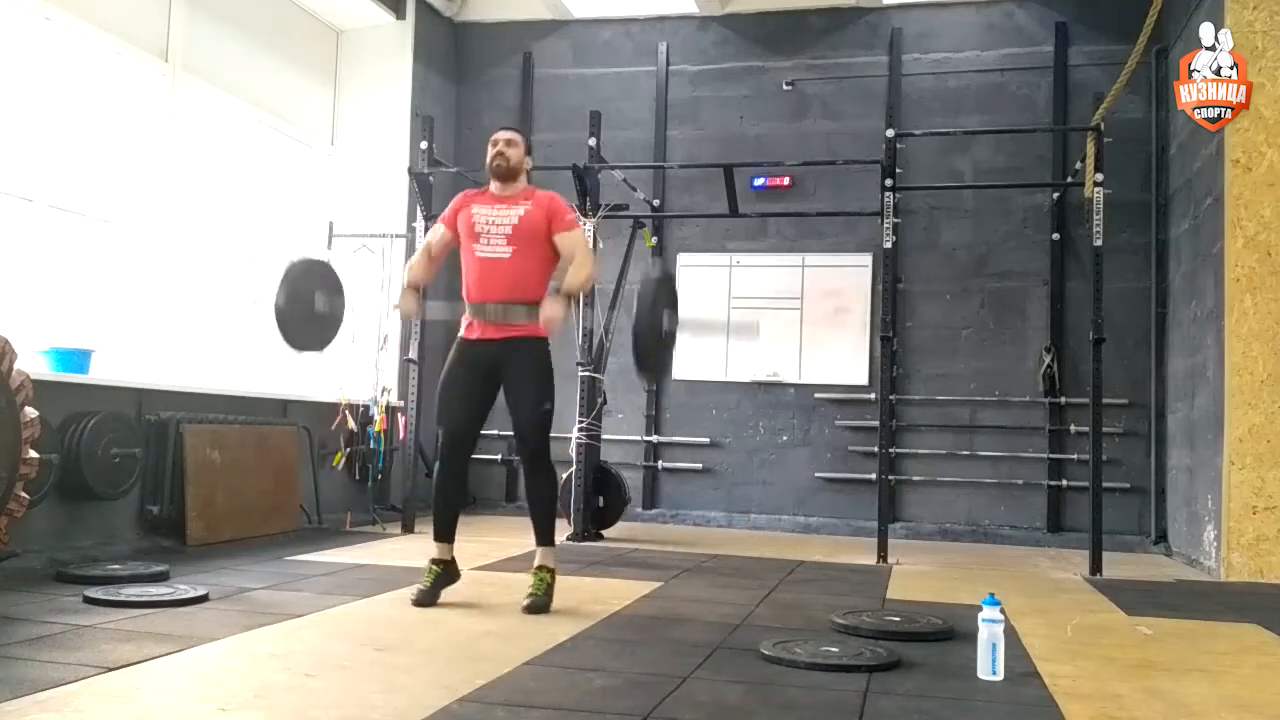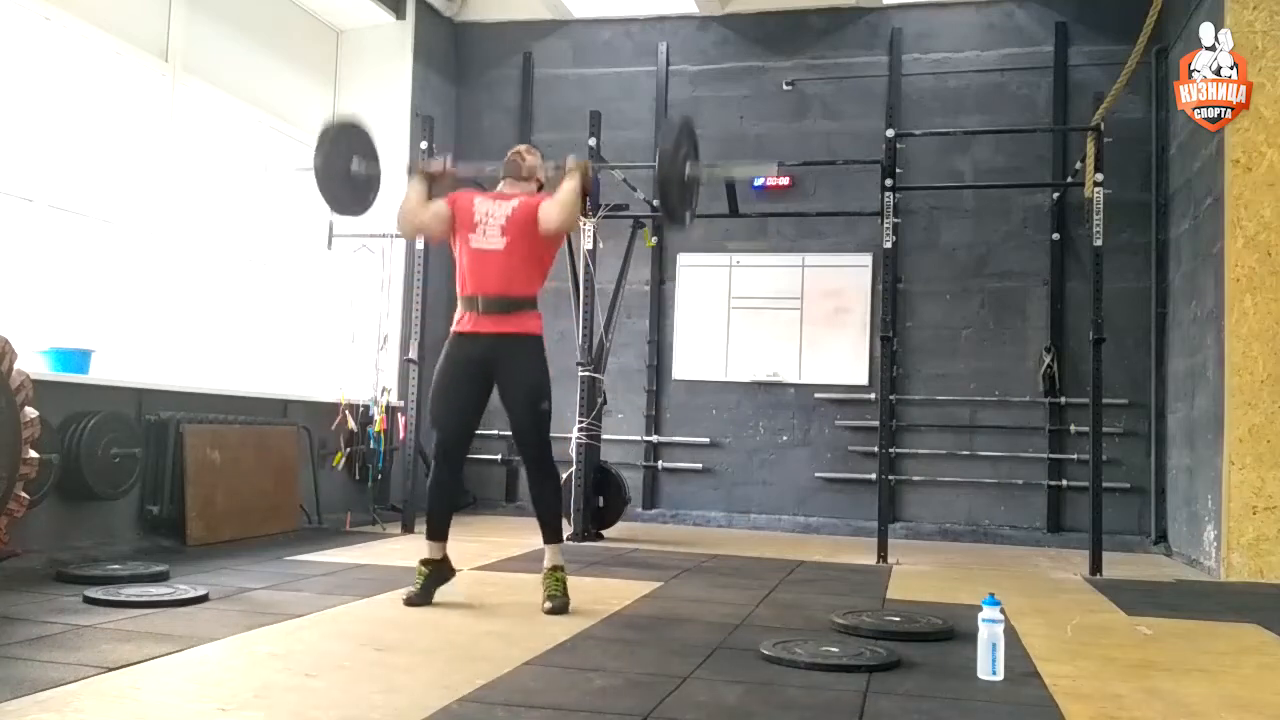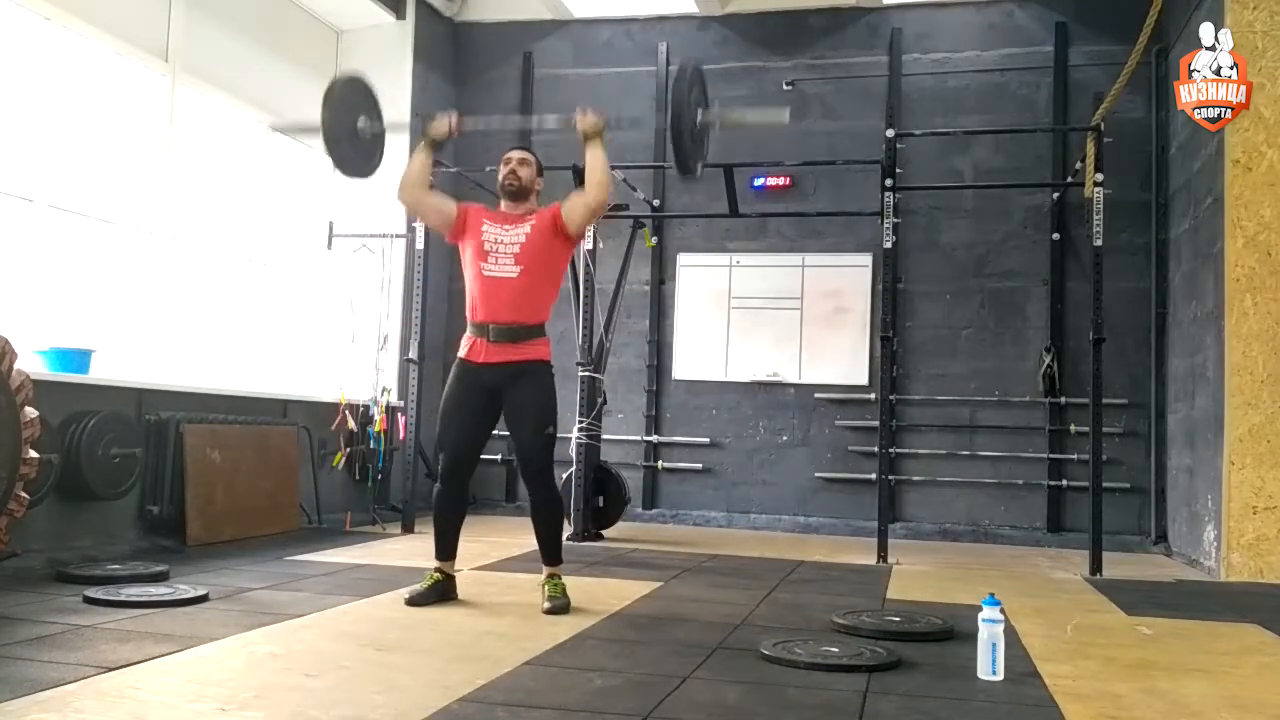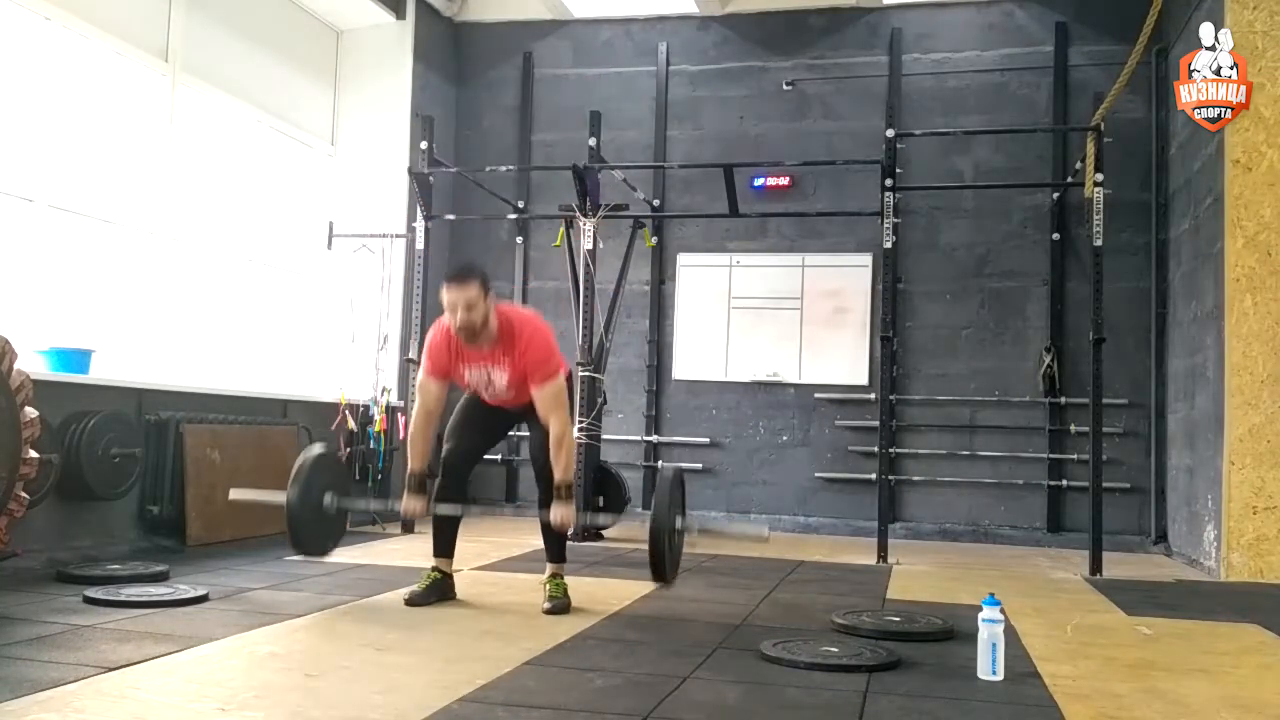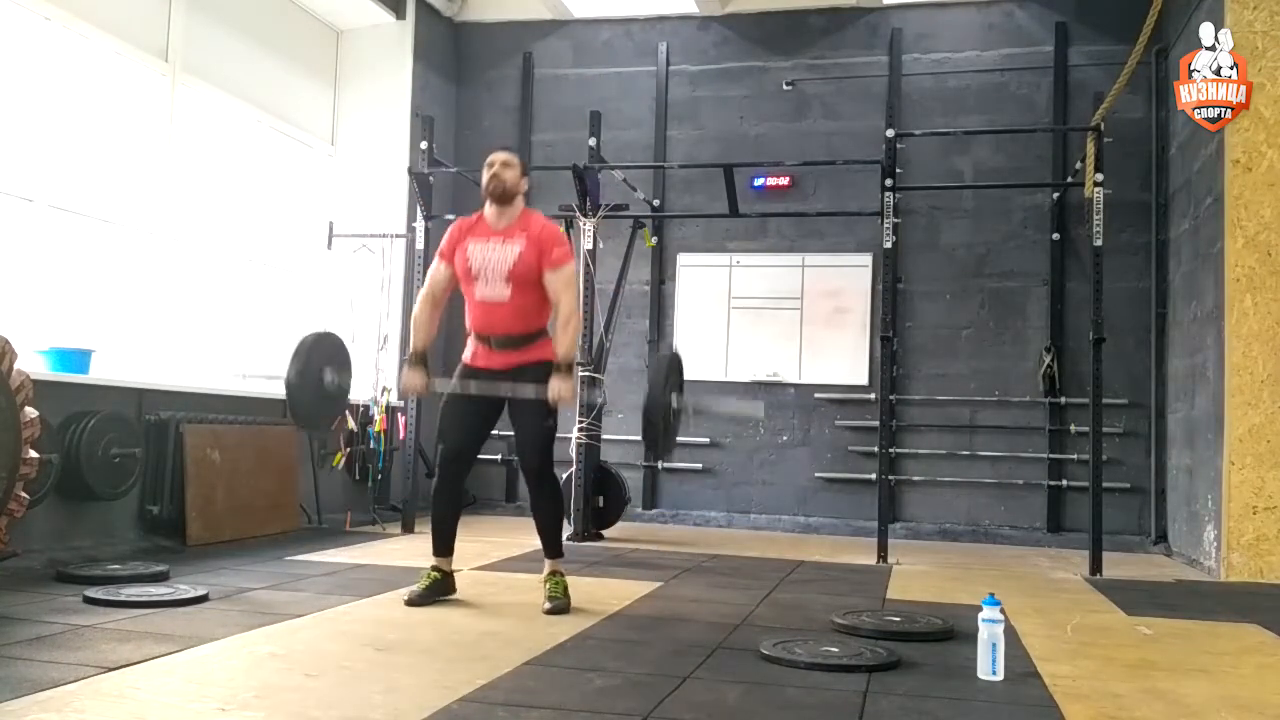
dt=0.7s
person 1, frame 1
left shoulder: (548, 205)
right shoulder: (464, 204)
left elbow: (584, 262)
right elbow: (429, 253)
left wrist: (562, 295)
right wrist: (411, 287)
left hip: (527, 343)
right hip: (472, 341)
left knee: (533, 449)
right knee: (450, 448)
left ankle: (544, 568)
right ankle: (442, 560)
person 1, frame 2
left shoulder: (540, 207)
right shoulder: (464, 203)
left elbow: (559, 219)
right elbow: (409, 222)
left wrist: (574, 177)
right wrist: (423, 178)
left hip: (519, 339)
right hip: (466, 337)
left knee: (535, 450)
right knee: (446, 447)
left ankle: (553, 569)
right ankle: (435, 559)
person 1, frame 3
left shoulder: (553, 225)
right shoulder: (471, 221)
left elbow: (598, 196)
right elbow: (411, 193)
left wrist: (593, 141)
right wrist: (432, 141)
left hip: (528, 366)
right hip: (472, 363)
left knee: (537, 472)
right knee: (451, 468)
left ankle: (553, 577)
right ankle: (443, 573)
person 1, frame 4
left shoulder: (530, 335)
right shoulder: (441, 339)
left elbow: (558, 423)
right elbow: (424, 415)
left wrist: (563, 497)
right wrist: (414, 486)
left hip: (542, 389)
right hip: (485, 396)
left knee: (546, 463)
right knee: (453, 462)
left ankle: (555, 577)
right ankle: (441, 572)
person 1, frame 5
left shoulder: (544, 234)
right shoulder: (460, 233)
left elbow: (568, 306)
right elbow: (430, 298)
left wrist: (564, 370)
right wrist: (416, 361)
left hip: (532, 365)
right hip: (478, 363)
left knee: (536, 467)
right knee: (450, 462)
left ankle: (554, 574)
right ankle: (441, 571)
